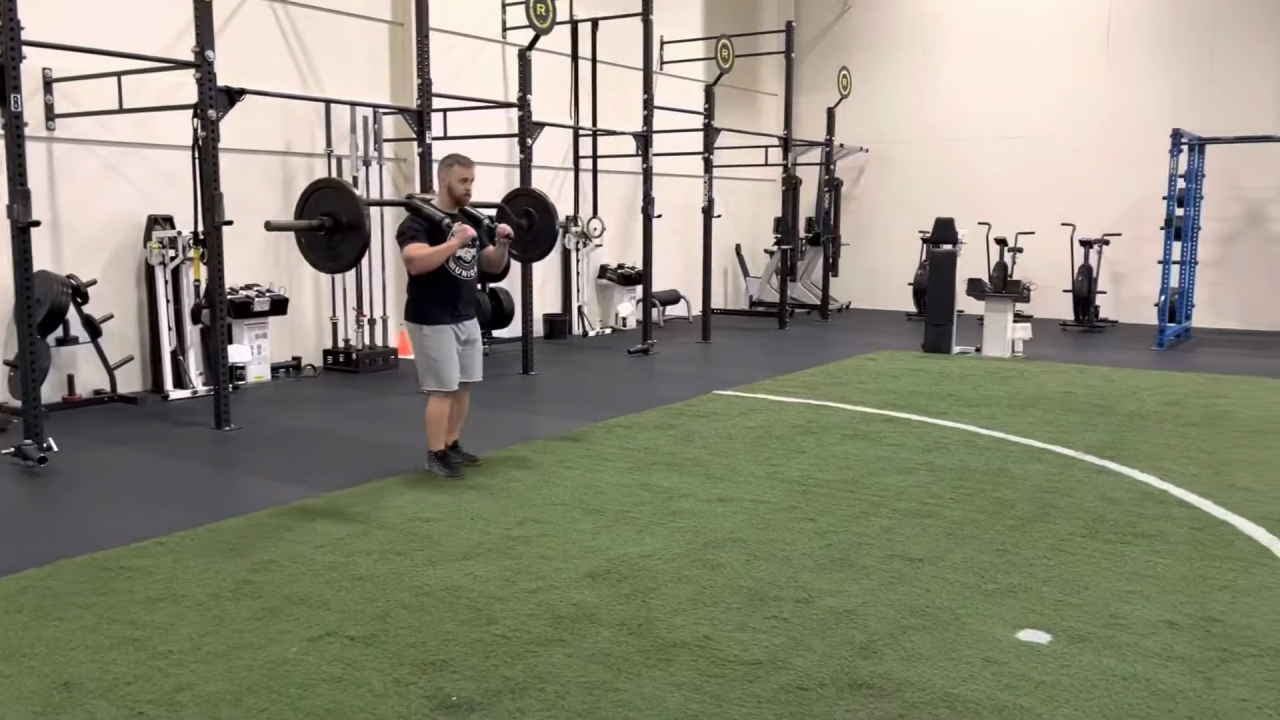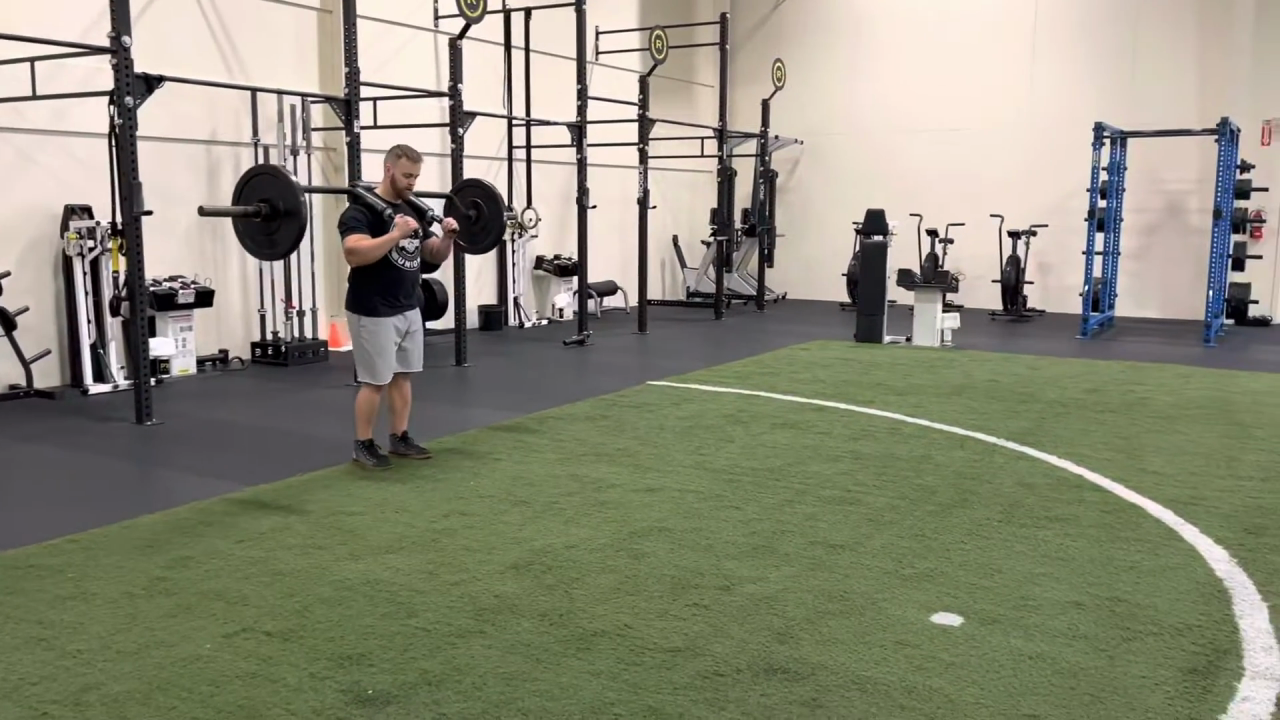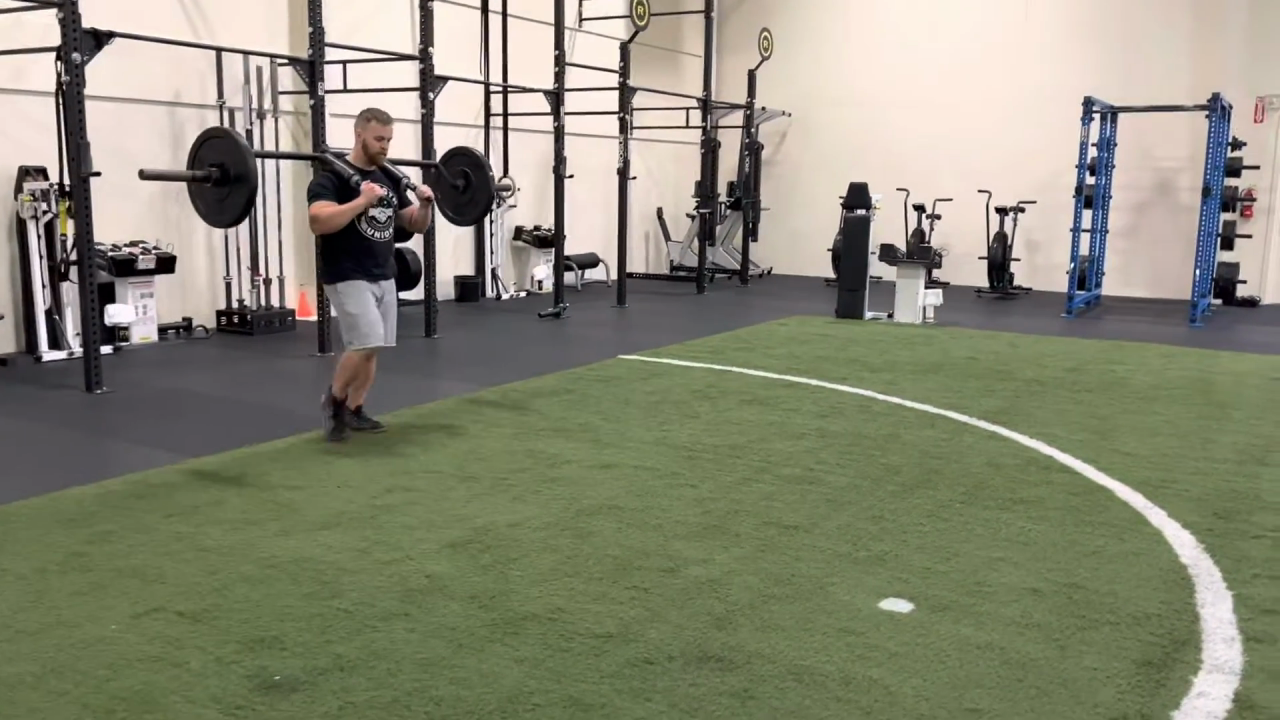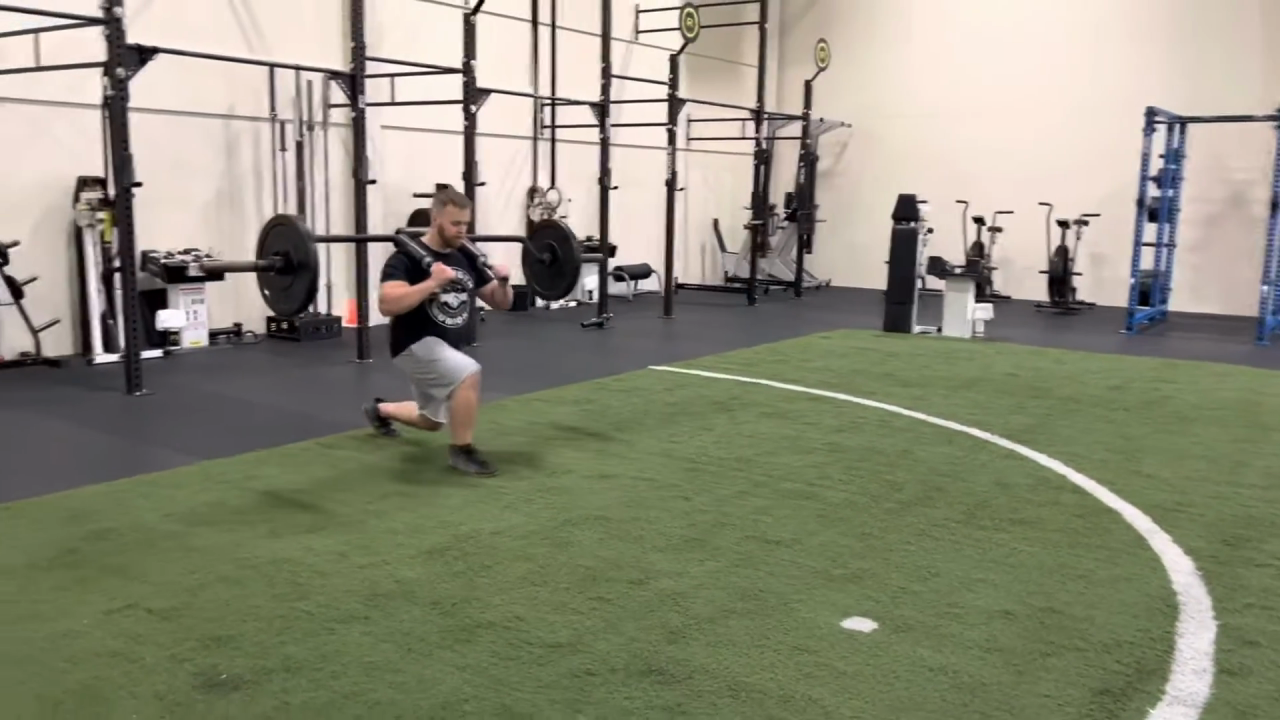
dt=1s
person 1, frame 1
left shoulder: (469, 221)
right shoulder: (419, 222)
left elbow: (493, 265)
right elbow: (415, 262)
left wrist: (502, 244)
right wrist: (456, 241)
left hip: (467, 317)
right hip: (432, 321)
left knee: (463, 385)
right knee: (442, 388)
left ankle: (451, 445)
right ankle: (436, 454)
person 1, frame 2
left shoulder: (412, 211)
right shoulder: (361, 211)
left elbow: (435, 256)
right elbow: (354, 254)
left wrist: (448, 237)
right wrist: (396, 234)
left hip: (409, 309)
right hip: (374, 312)
left knee: (402, 375)
right knee: (375, 381)
left ankle: (400, 438)
right ankle: (363, 444)
person 1, frame 3
left shoulder: (388, 179)
right shoulder: (332, 177)
left elbow: (416, 225)
right elbow: (318, 223)
left wrist: (424, 204)
right wrist: (363, 201)
left hip: (383, 277)
right hip: (346, 278)
left knee: (367, 349)
right knee: (368, 345)
left ankle: (352, 411)
right ankle: (334, 398)
person 1, frame 4
left shoulder: (467, 258)
right shoulder: (407, 259)
left elbow: (501, 302)
right elbow: (387, 304)
left wrist: (503, 282)
right wrist: (433, 282)
left hip: (447, 350)
right hip: (415, 346)
left knee: (432, 420)
right knee: (469, 374)
left ankle: (378, 411)
right ankle: (461, 450)
